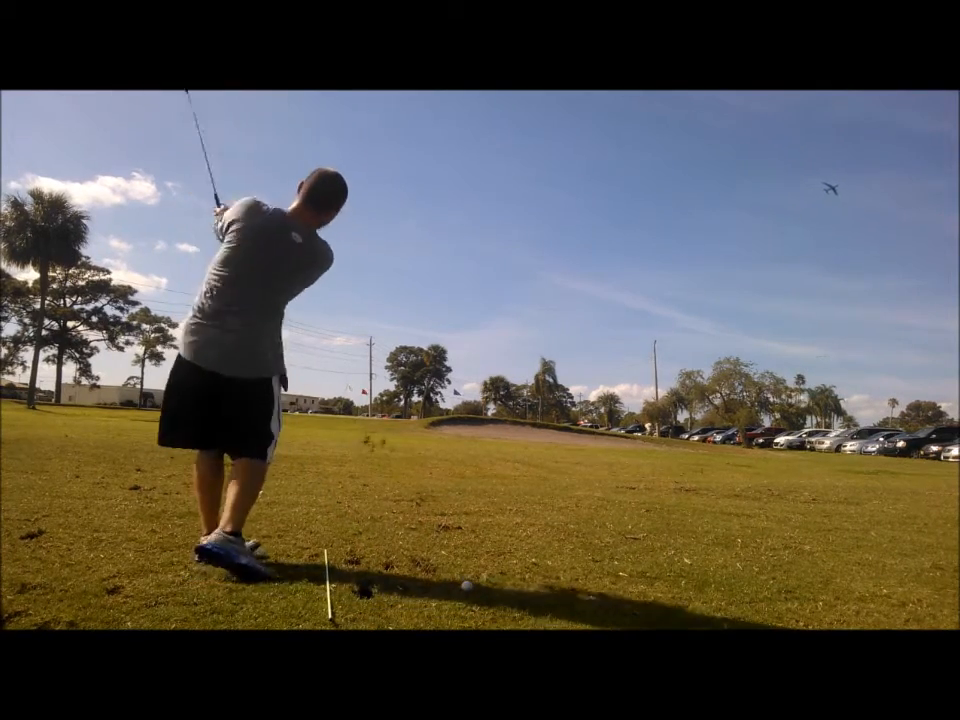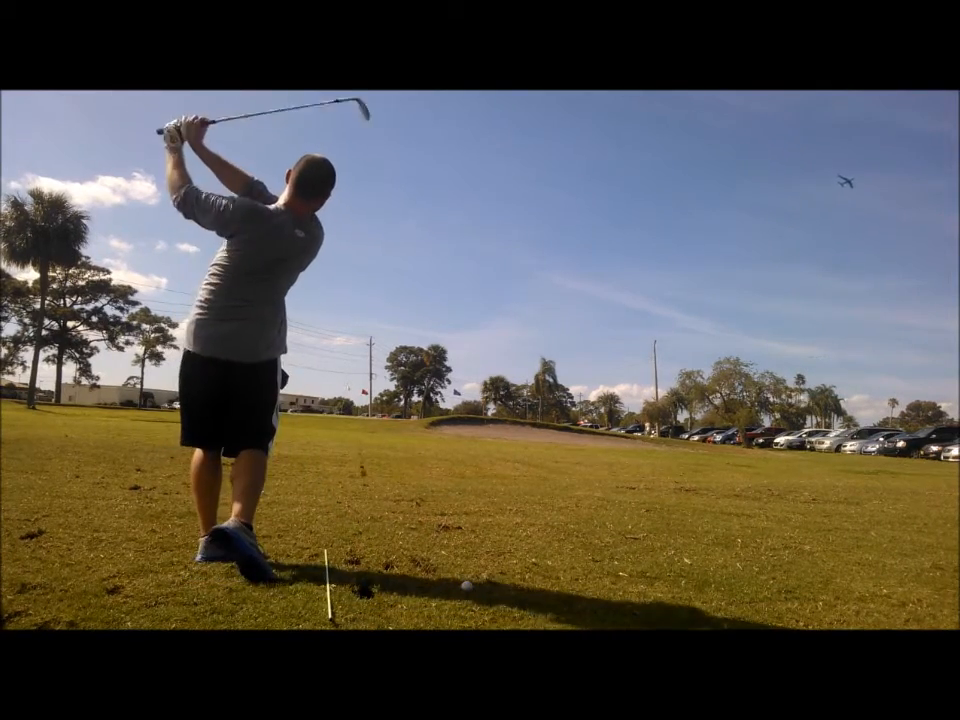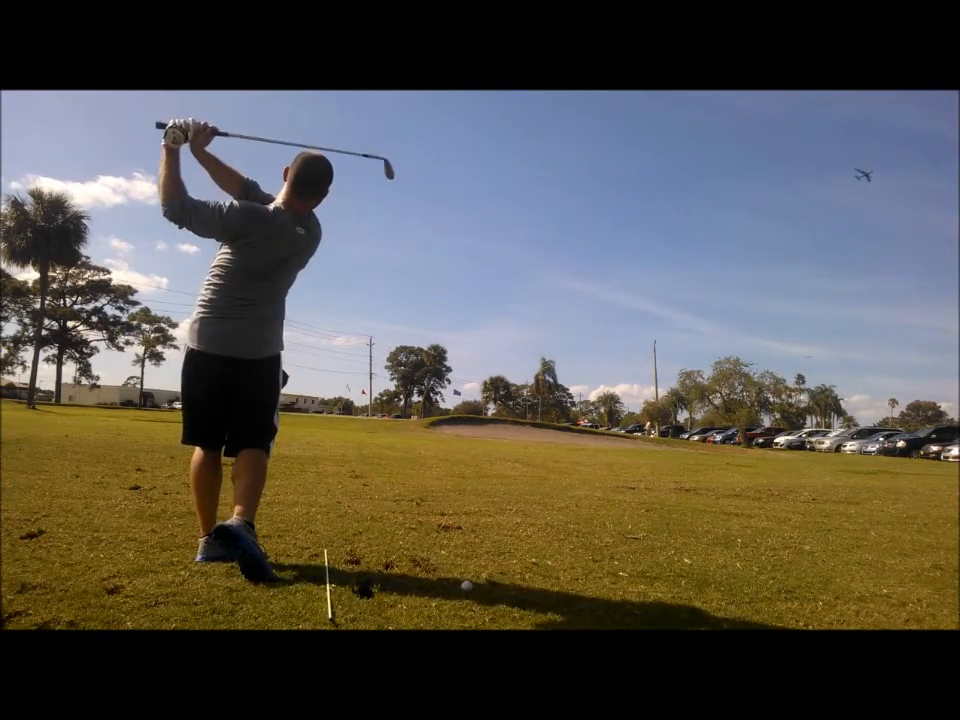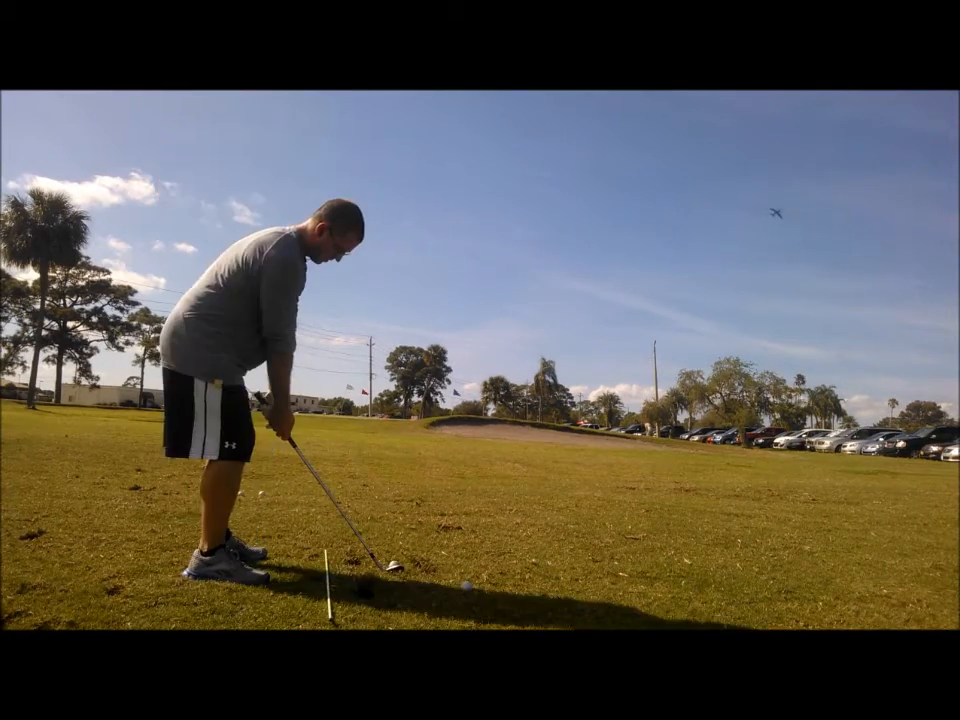
dt=0.4s
person 1, frame 1
left shoulder: (249, 213)
right shoulder: (320, 256)
left elbow: (225, 223)
left wrist: (224, 214)
left hip: (198, 348)
right hip: (254, 361)
left knee: (208, 446)
right knee: (252, 451)
left ankle: (211, 532)
right ankle: (226, 534)
person 1, frame 2
left shoulder: (250, 217)
right shoulder: (312, 236)
left elbow: (183, 196)
right elbow: (255, 189)
left wrist: (175, 147)
right wrist: (199, 147)
left hip: (204, 344)
right hip: (257, 354)
left knee: (207, 445)
right knee: (252, 445)
left ankle: (210, 537)
right ankle: (239, 524)
person 1, frame 3
left shoulder: (252, 220)
right shoulder: (309, 233)
left elbow: (175, 207)
left wrist: (173, 147)
right wrist: (201, 151)
left hip: (208, 345)
right hip: (258, 353)
left knee: (207, 444)
right knee: (253, 444)
left ankle: (210, 538)
right ankle: (241, 524)
person 1, frame 4
left shoulder: (281, 246)
right shoulder: (285, 256)
left elbow: (276, 334)
right elbow: (279, 338)
left wrist: (276, 398)
right wrist: (281, 402)
left hip: (211, 354)
right hip: (200, 353)
left knee: (232, 450)
right knee: (228, 451)
left ankle: (218, 539)
right ankle: (209, 555)
